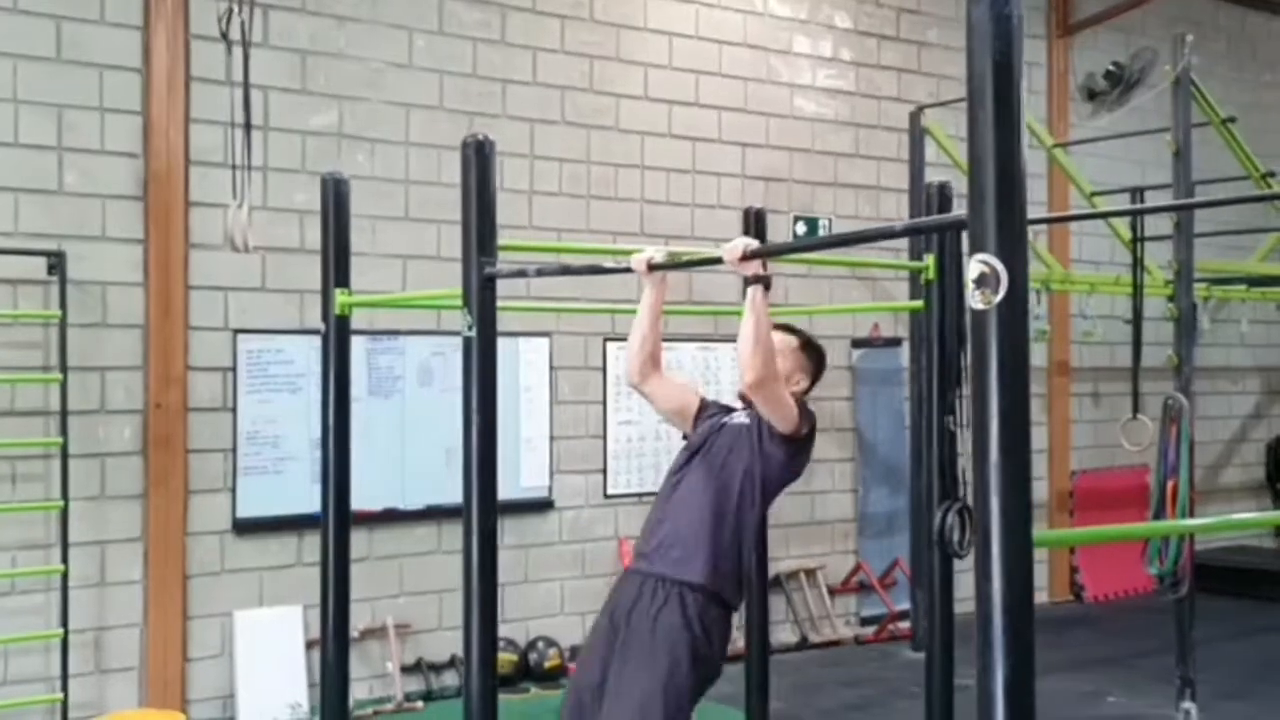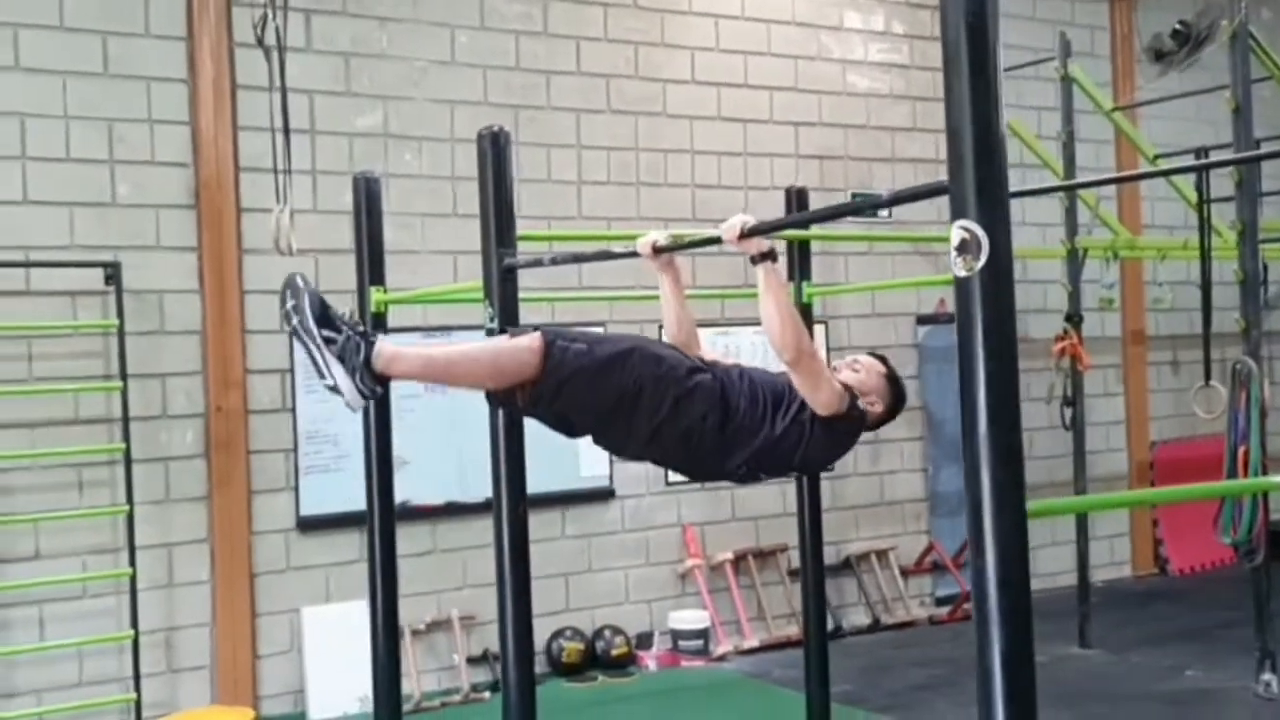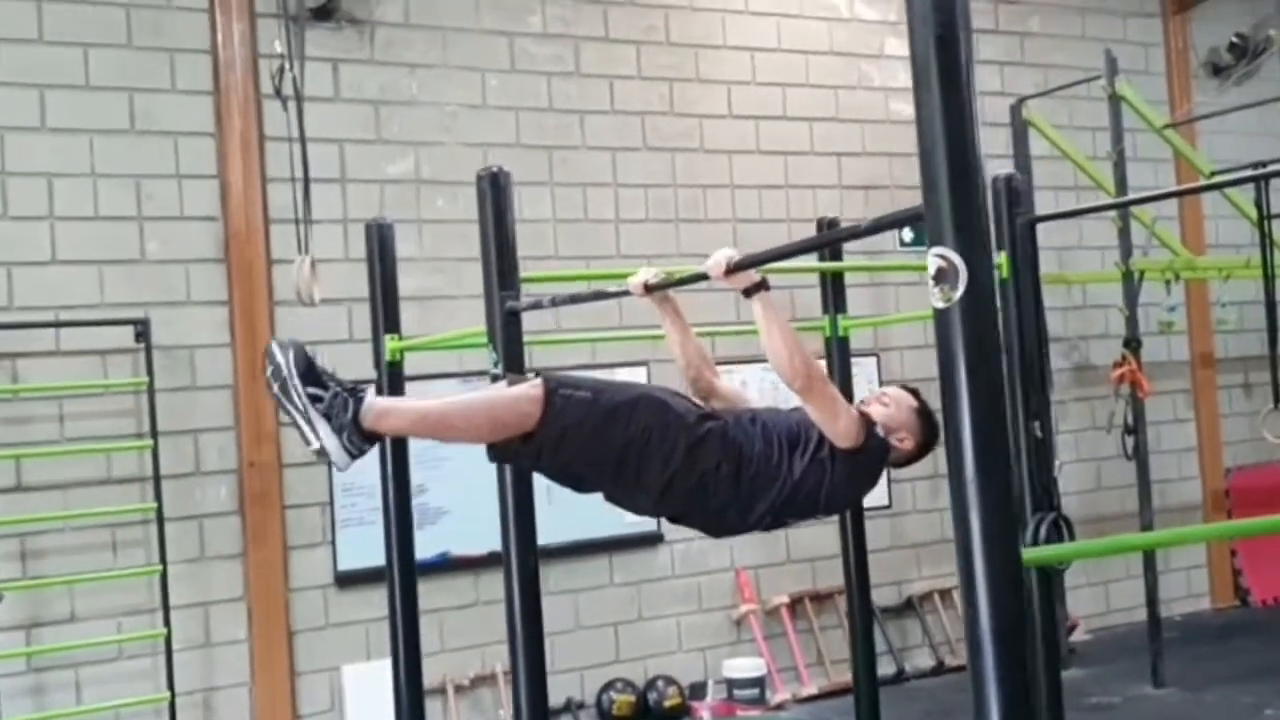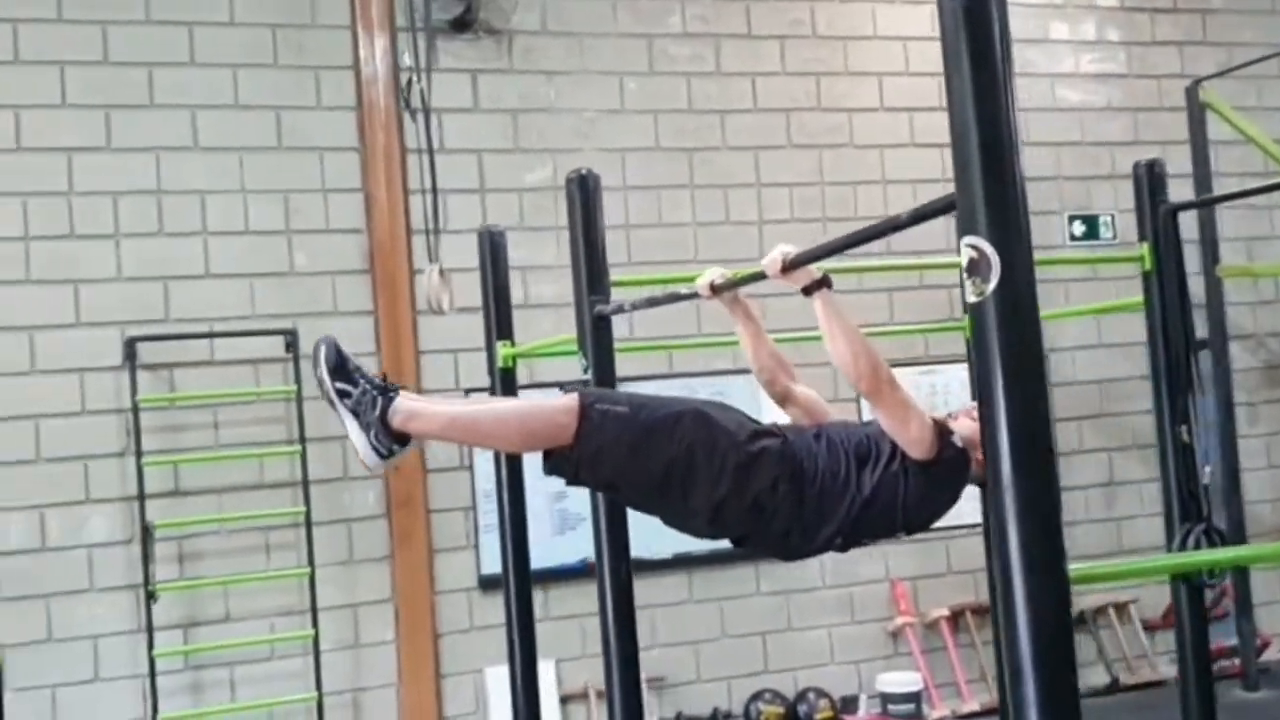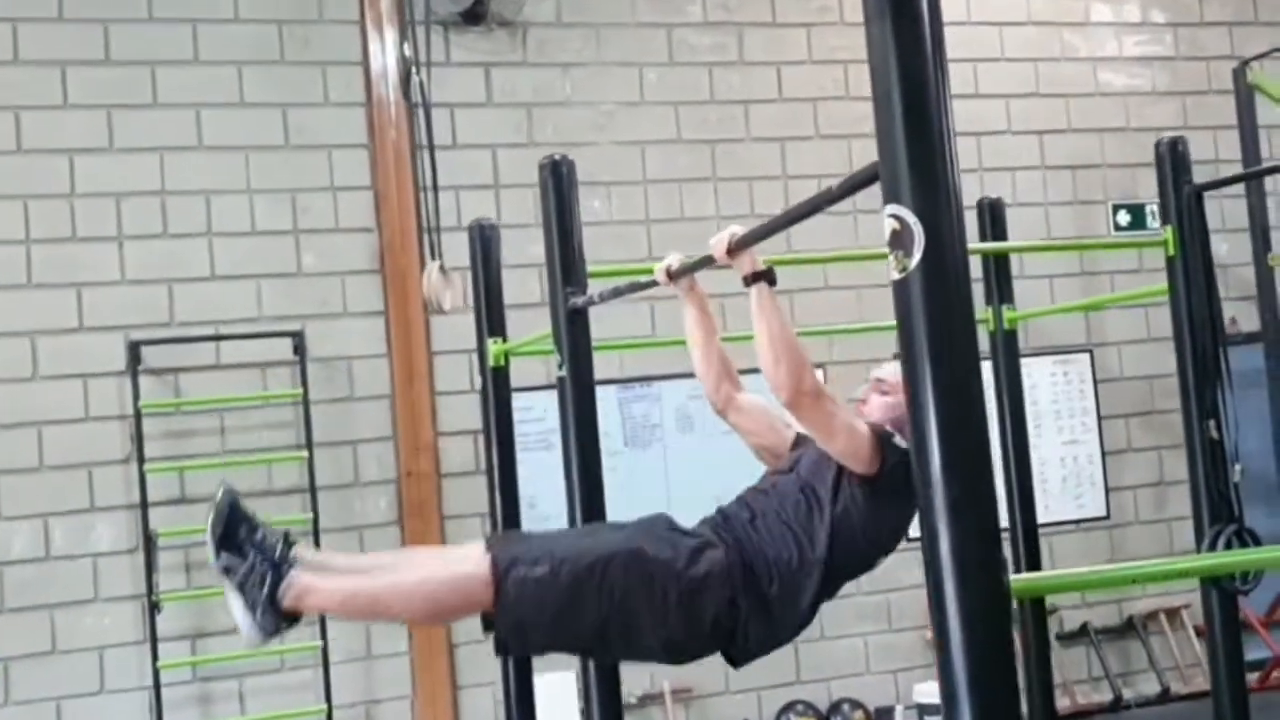
dt=1s
person 1, frame 1
left shoulder: (792, 427)
right shoulder: (716, 418)
left elbow: (757, 378)
right elbow: (643, 374)
left wrist: (756, 281)
right wrist: (653, 286)
left hip: (690, 597)
right hip: (641, 582)
person 1, frame 2
left shoulder: (833, 420)
right shoulder: (782, 401)
left elbow: (793, 351)
right elbow: (688, 349)
left wrist: (762, 257)
right wrist: (667, 269)
left hip: (693, 411)
right hip: (680, 399)
left knee: (536, 353)
right knee: (526, 356)
left ankle: (367, 358)
right ankle: (364, 354)
person 1, frame 3
left shoulder: (855, 454)
right shoulder: (798, 438)
left elbow: (803, 378)
right elbow: (706, 384)
left wrist: (753, 289)
right wrist: (666, 306)
left hip: (702, 462)
right hip: (688, 456)
left knee: (533, 401)
right knee: (518, 406)
left ankle: (359, 416)
right ankle: (354, 412)
person 1, frame 4
left shoulder: (937, 466)
right shoulder: (878, 450)
left elbow: (872, 382)
right elbow: (783, 387)
left wrist: (814, 286)
right wrist: (737, 306)
left hip: (761, 480)
right hip: (752, 479)
left knee: (569, 416)
right knee: (563, 417)
left ankle: (393, 417)
right ankle: (397, 407)
person 1, frame 5
left shoulder: (886, 467)
right shoulder: (822, 453)
left elbow: (798, 387)
right elbow: (726, 395)
left wrist: (757, 278)
right wrist: (691, 295)
left hip: (707, 585)
right hip: (692, 559)
left knee: (483, 578)
right knee: (477, 565)
left ankle: (285, 588)
right ankle: (292, 569)
